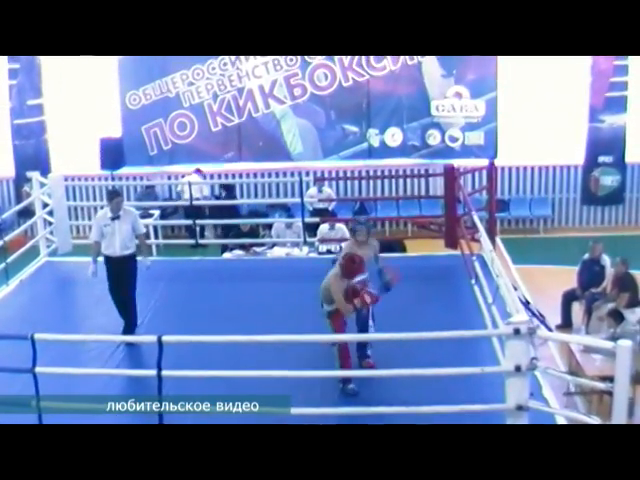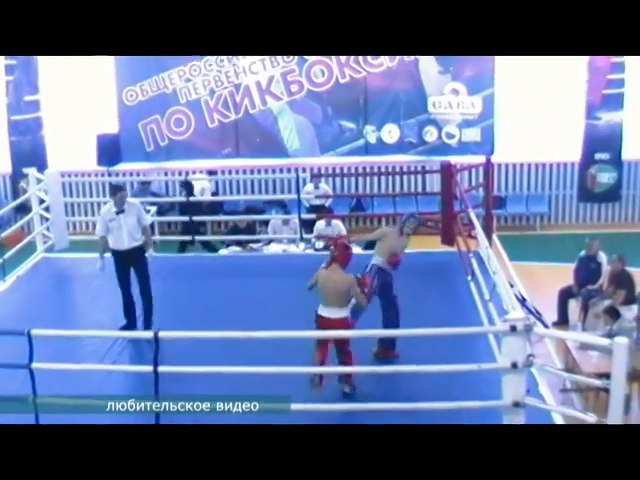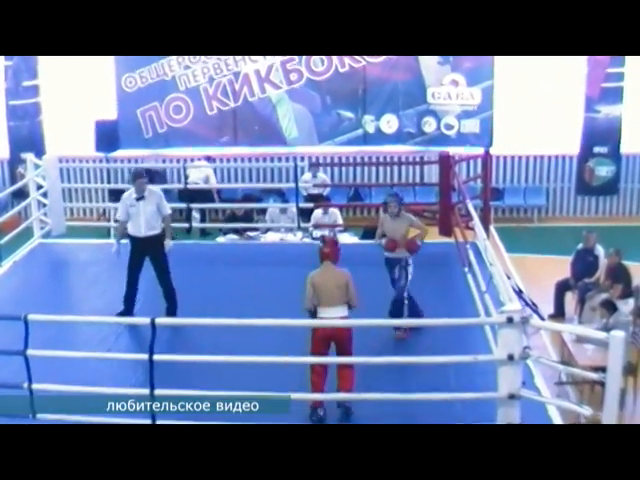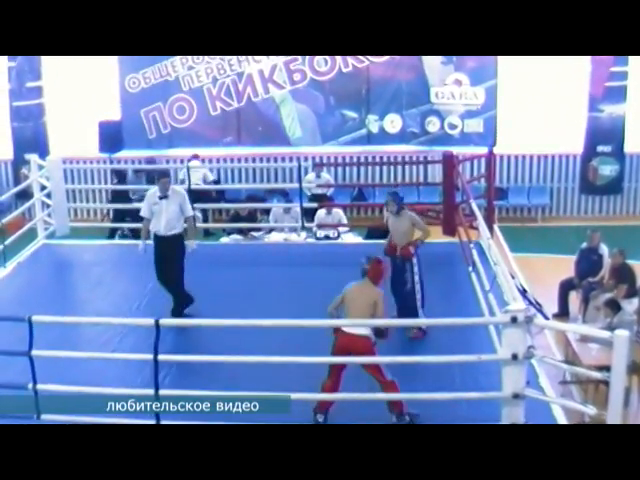
dt=0.4s
person 1, frame 1
left shoulder: (340, 267)
right shoulder: (333, 284)
right elbow: (344, 309)
right wrist: (359, 302)
left hip: (336, 300)
right hip: (333, 310)
right knee: (343, 345)
right ankle: (346, 383)
person 1, frame 2
left shoulder: (321, 273)
right shoulder: (349, 280)
left elbow: (309, 286)
right elbow: (362, 302)
right wrist: (364, 290)
left hip: (323, 319)
right hip: (341, 321)
left knee: (321, 348)
right knee: (345, 353)
left ankle: (317, 375)
right ankle: (347, 385)
person 1, frame 3
left shoulder: (313, 276)
right shoulder: (345, 274)
left elbow: (308, 306)
right elbow: (353, 302)
left hip: (322, 325)
left knee: (318, 368)
right knee: (345, 365)
left ankle: (318, 409)
right ankle: (344, 401)
person 1, frame 4
left shoulder: (350, 288)
right shoulder: (377, 293)
left elbow: (331, 310)
right wrist: (383, 331)
left hip: (342, 339)
right hip: (362, 341)
left knee: (333, 377)
right knee: (386, 380)
left ankle: (320, 413)
right ankle: (400, 416)
person 2, frame 1
left shoulder: (374, 244)
right shoulder: (349, 246)
left elbow: (377, 261)
left wrist: (384, 276)
left knee: (365, 320)
left ankle: (365, 356)
person 2, frame 2
left shoulder: (405, 241)
right shoulder: (387, 232)
left elbow: (397, 261)
right elbow: (366, 237)
left wrist: (396, 261)
left hip: (387, 274)
right hip: (377, 269)
left knee: (392, 312)
left ankle: (385, 348)
person 2, frame 3
left shoulder: (407, 218)
right shoulder: (382, 219)
left elbow: (424, 229)
right elbow: (378, 237)
left wrist: (416, 241)
right wrist: (384, 243)
left hip: (404, 259)
right hip: (389, 259)
left knee: (401, 293)
right knee: (400, 291)
left ankle: (400, 325)
right ankle: (416, 316)
person 2, frame 4
left shoulder: (411, 217)
right shoulder: (388, 217)
left elbow: (426, 232)
left wrist: (413, 246)
right wrist: (388, 246)
left hip: (409, 257)
right hip: (395, 257)
left knee: (413, 291)
right knee: (396, 288)
left ankle: (420, 326)
right ankle: (403, 314)
person 3, frame 1
left shoulder: (131, 213)
right shoulder: (100, 217)
left elbow: (140, 236)
right elbow: (96, 241)
left wrist: (146, 257)
right wrist: (93, 263)
left hip: (128, 259)
right hip: (111, 260)
left knee: (129, 296)
right knee: (116, 295)
left ankle: (130, 330)
right ankle: (129, 325)
person 3, frame 2
left shoulder: (135, 206)
right shoulder: (105, 212)
left elbow: (146, 227)
right elbow: (102, 236)
left wrist: (149, 247)
right wrist: (101, 258)
left hip: (136, 251)
right hip: (119, 254)
left knee: (145, 287)
right knee: (125, 289)
left ankle: (147, 323)
right ankle: (131, 322)
person 3, frame 3
left shoulder: (157, 194)
right shoulder: (126, 198)
left elbow: (167, 216)
right elbow: (122, 222)
left wrist: (168, 238)
right wrist: (117, 242)
left hip: (155, 240)
right hip: (136, 241)
left knee: (164, 277)
right knee: (132, 276)
left ankle: (171, 311)
right ankle: (128, 309)
person 3, frame 4
left shoulder: (180, 194)
right shoulder: (150, 196)
left elbow: (189, 217)
right elbow: (147, 219)
left wrist: (191, 239)
right wrist: (143, 240)
left hip: (176, 239)
right hip: (159, 240)
left knee: (176, 276)
right knee: (162, 276)
left ankle: (178, 311)
right ankle: (185, 299)
